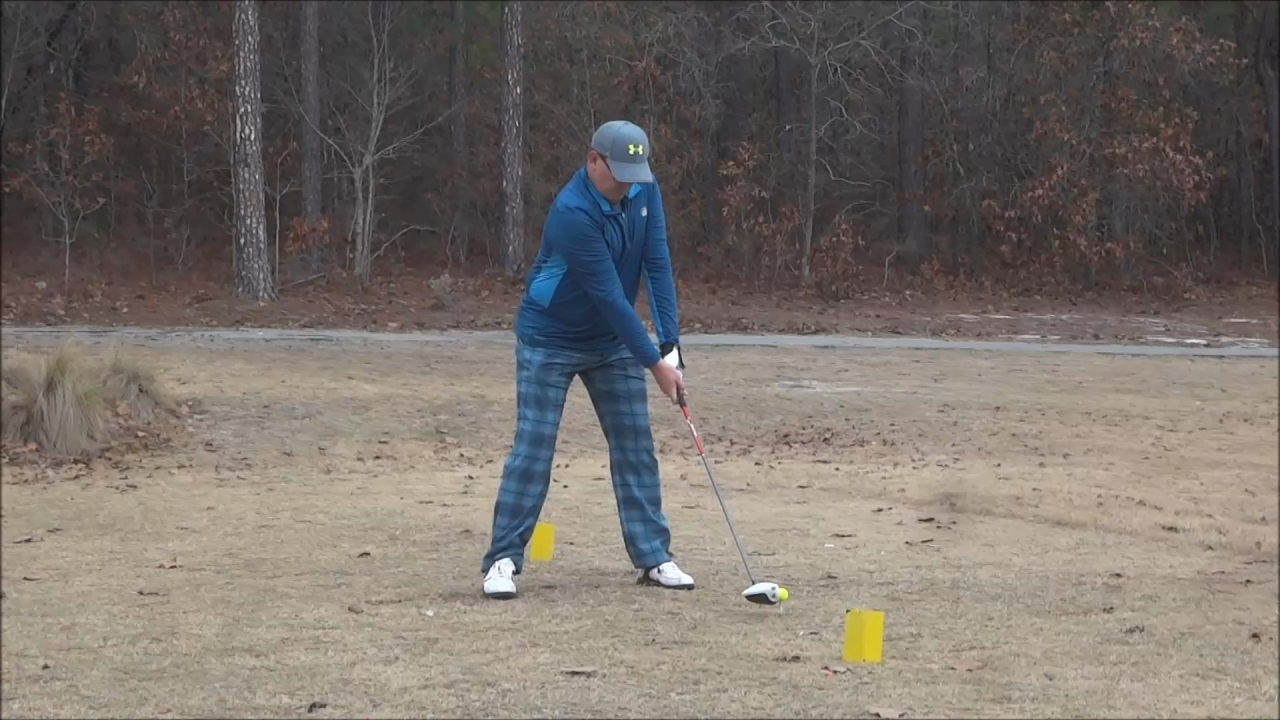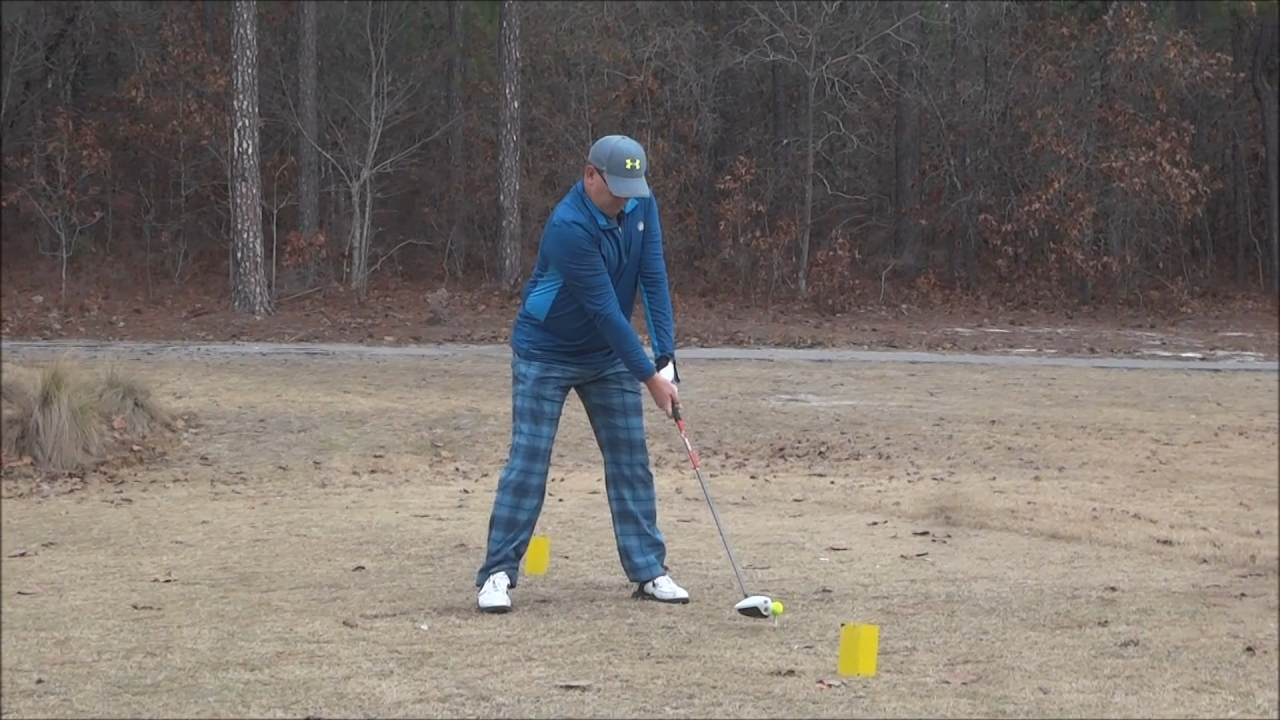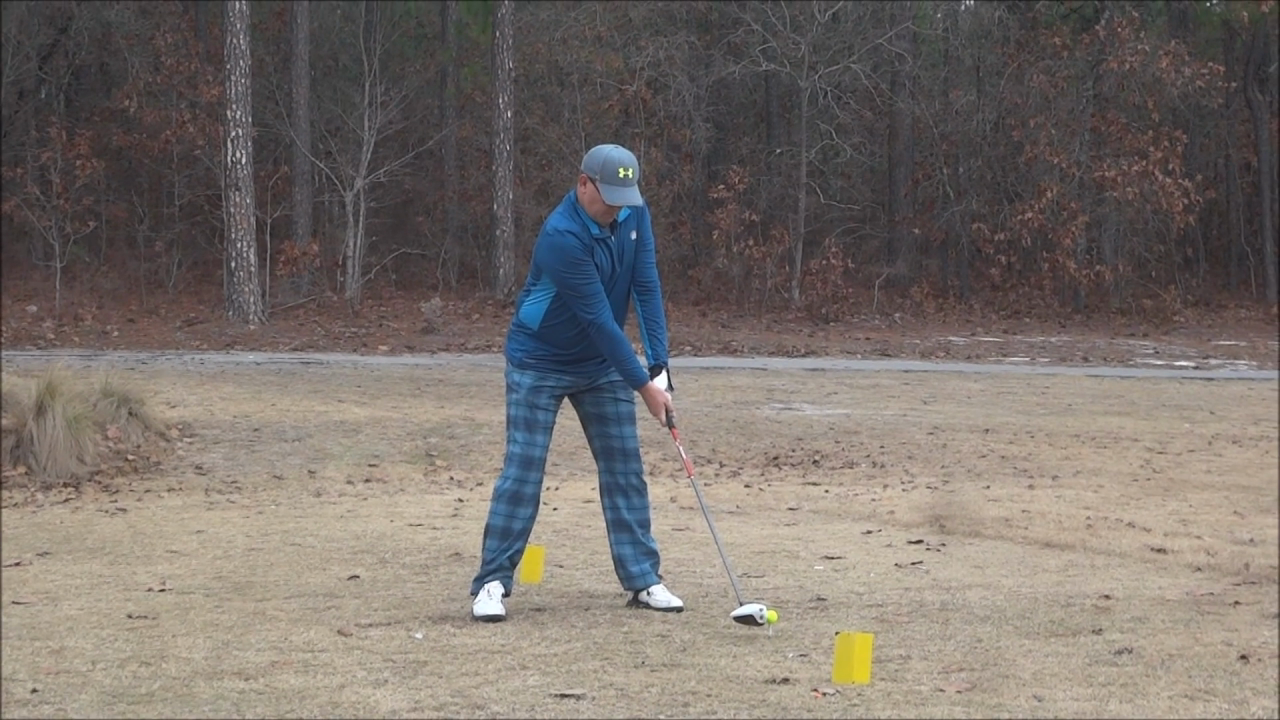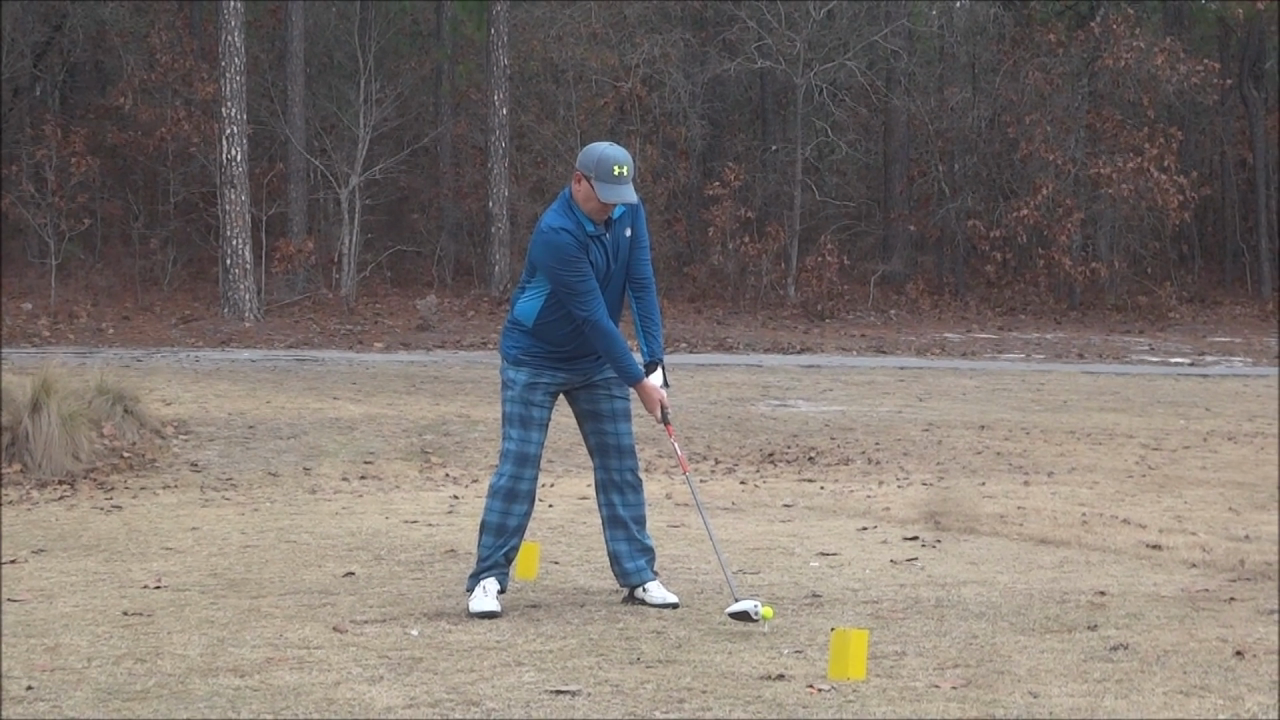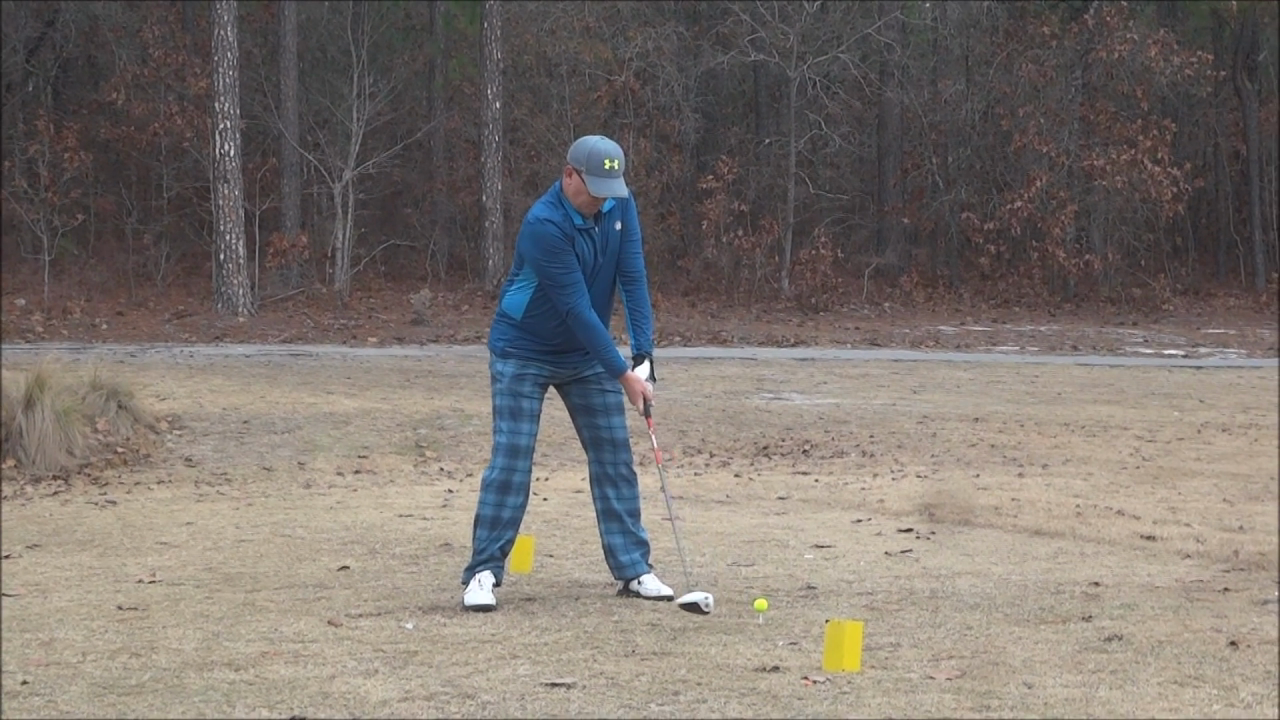
dt=1s
person 1, frame 1
left shoulder: (644, 191)
right shoulder: (571, 213)
left elbow: (657, 265)
right elbow: (607, 295)
left wrist: (671, 343)
right wrist: (654, 361)
left hip: (612, 339)
right hip: (550, 340)
left knee: (635, 446)
right knee: (533, 448)
left ankle: (652, 557)
right ankle: (503, 560)
person 1, frame 2
left shoulder: (641, 205)
right shoulder: (568, 227)
left elbow: (654, 279)
right elbow: (605, 309)
left wrist: (666, 356)
right wrist: (649, 376)
left hip: (609, 353)
right hip: (546, 354)
left knee: (631, 461)
right knee: (528, 462)
left ankle: (648, 571)
right ankle: (498, 573)
person 1, frame 3
left shoulder: (633, 213)
right shoulder: (562, 236)
left elbow: (647, 288)
right elbow: (598, 318)
left wrist: (659, 365)
right wrist: (643, 385)
left hip: (602, 362)
right hip: (539, 363)
left knee: (625, 470)
right knee: (523, 471)
left ankle: (642, 579)
right ankle: (492, 583)
person 1, frame 4
left shoulder: (628, 210)
right shoulder: (556, 233)
left elbow: (642, 285)
right elbow: (593, 316)
left wrist: (655, 361)
right wrist: (639, 381)
left hip: (598, 359)
right hip: (534, 359)
left knee: (620, 466)
right knee: (518, 467)
left ankle: (638, 576)
right ankle: (488, 579)
person 1, frame 5
left shoulder: (620, 205)
right shoulder: (544, 224)
left elbow: (633, 279)
right elbow: (576, 308)
left wrist: (643, 353)
right wrist: (622, 373)
left hip: (587, 352)
right hip: (523, 351)
left knee: (614, 457)
right knee: (511, 459)
left ankle: (633, 568)
right ankle: (483, 572)
